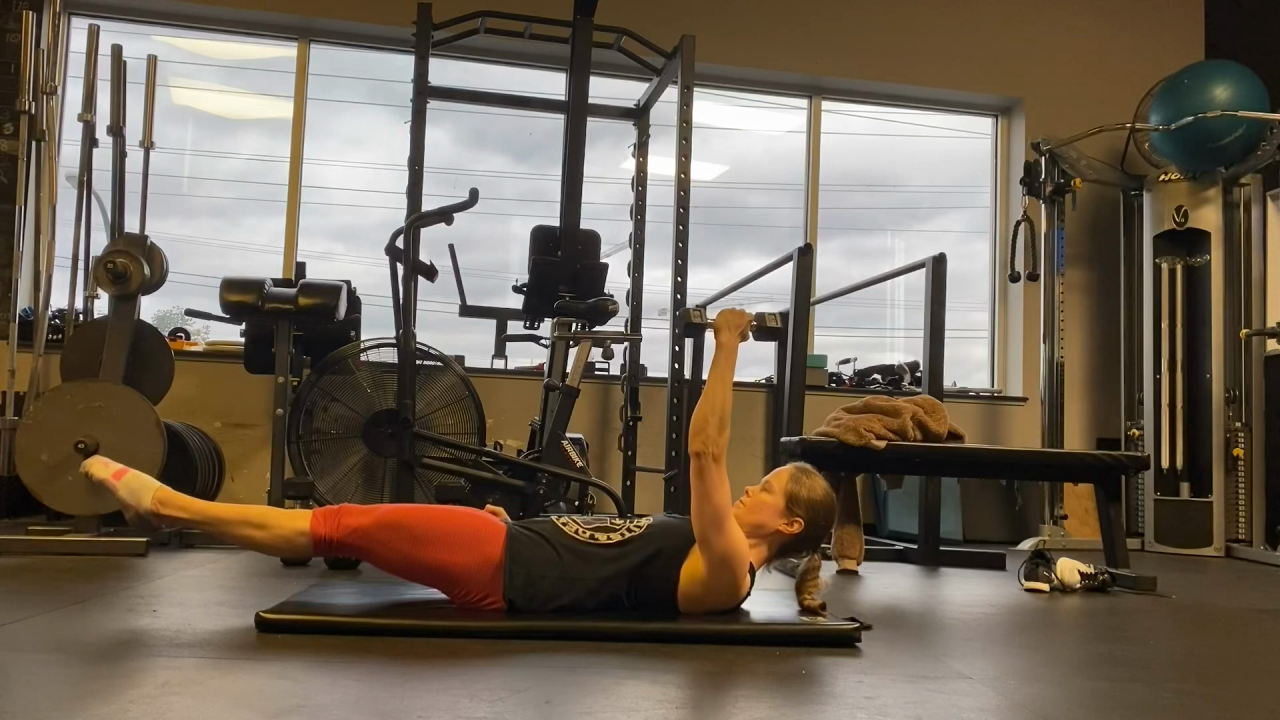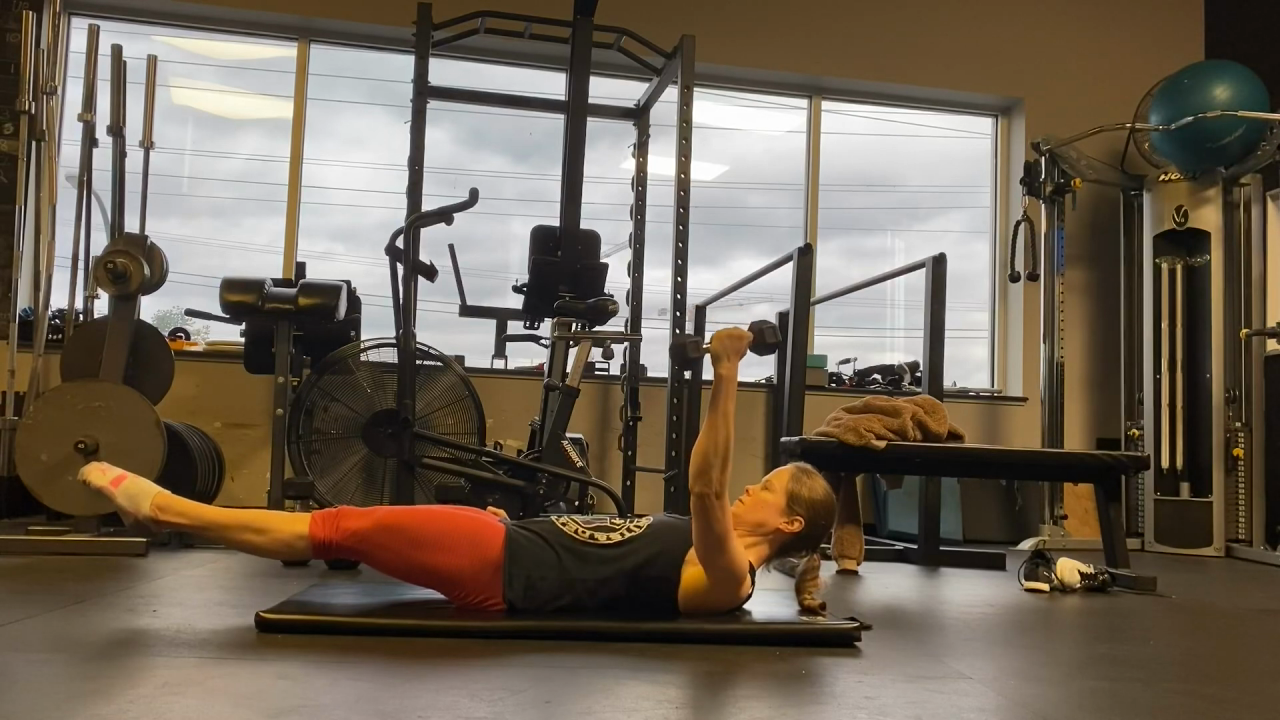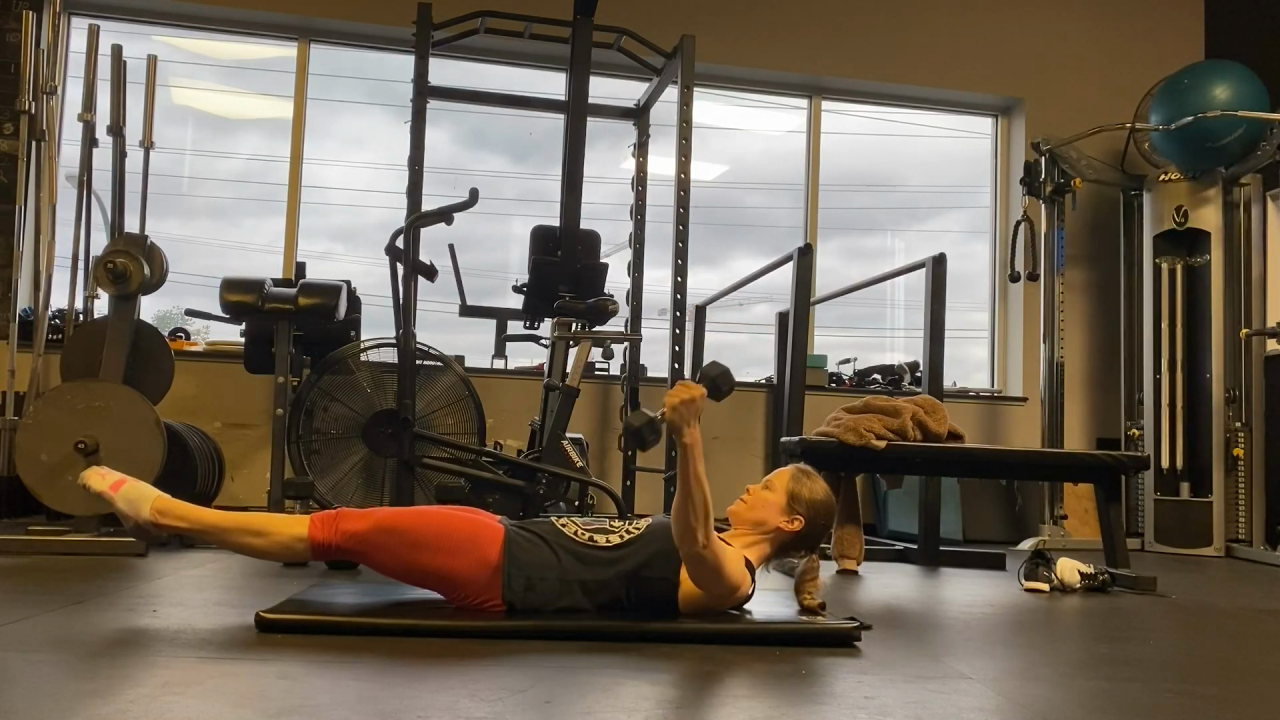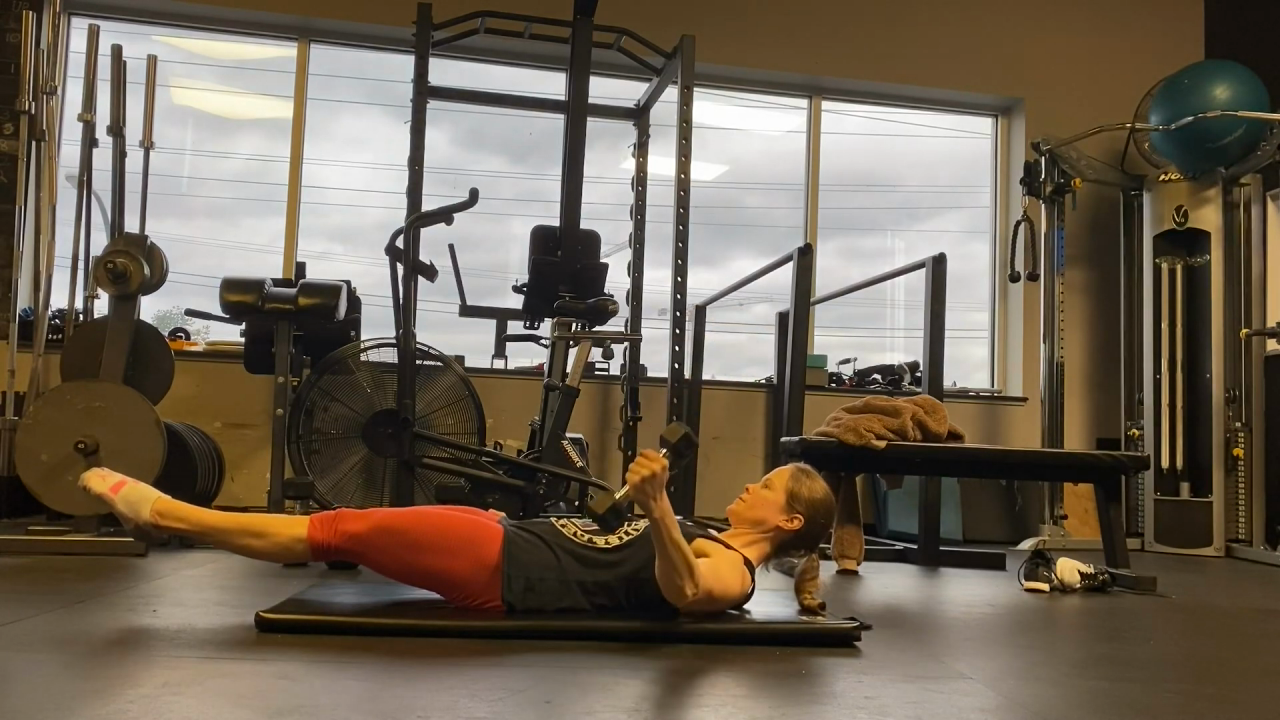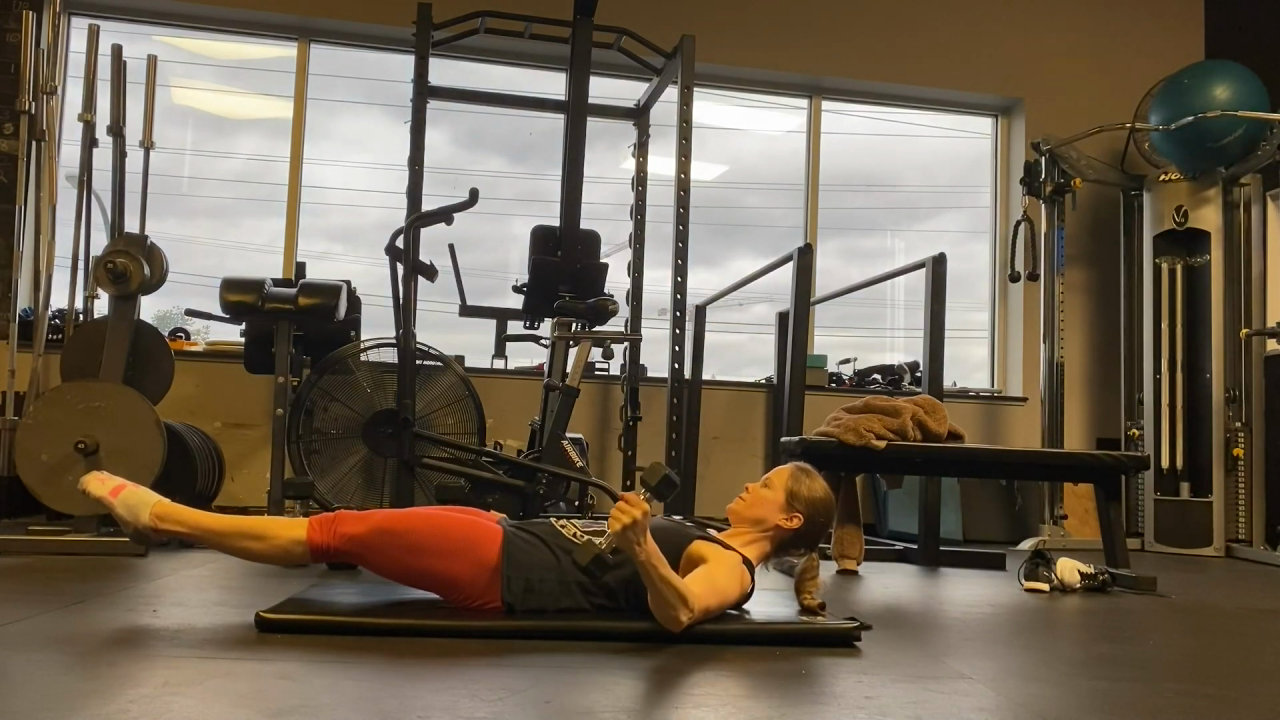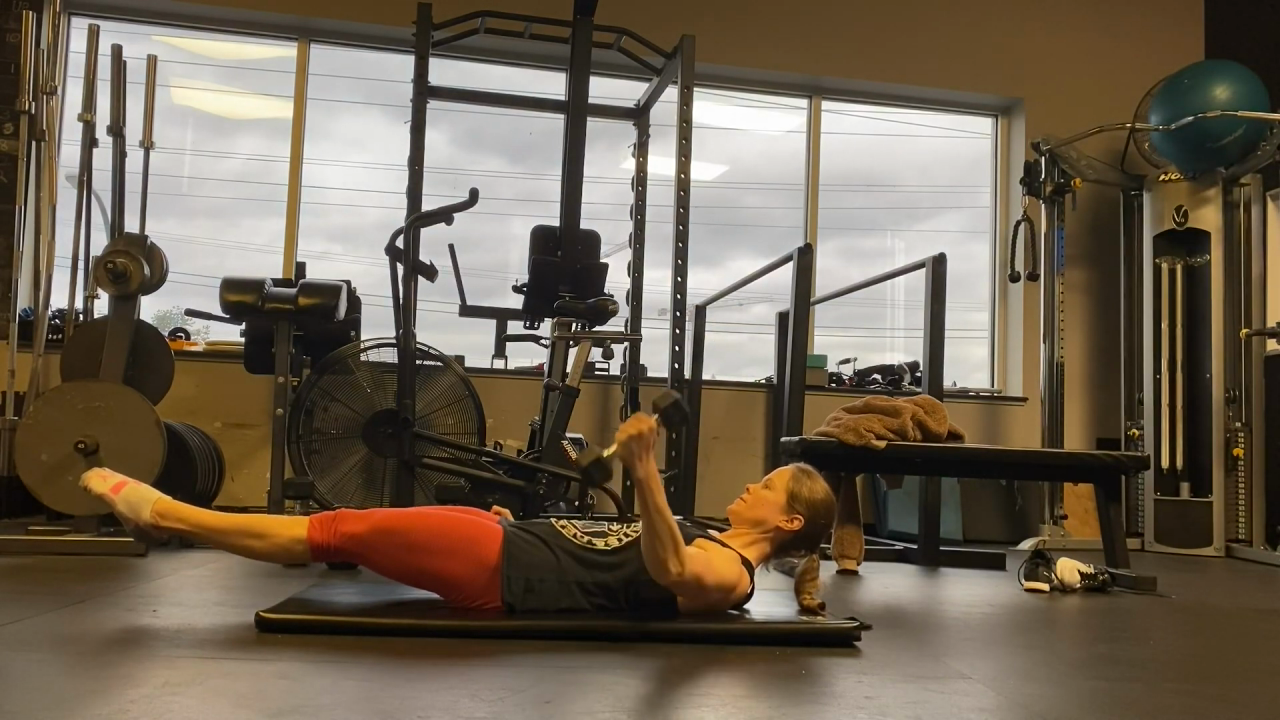
dt=0.5s
person 1, frame 1
left shoulder: (726, 573)
right shoulder: (708, 552)
left elbow: (705, 456)
left wrist: (726, 348)
right wrist: (518, 522)
left hip: (501, 572)
right hip: (513, 549)
left knee: (339, 526)
right knee: (341, 526)
left ankle: (166, 501)
right ankle: (165, 503)
person 1, frame 2
left shoulder: (726, 577)
right shoulder: (704, 553)
left elbow: (707, 487)
left wrist: (726, 377)
left hip: (502, 573)
right hip: (514, 544)
left knee: (338, 528)
right knee: (341, 527)
left ankle: (164, 508)
right ankle: (167, 510)
person 1, frame 3
left shoulder: (728, 577)
right shoulder: (722, 552)
left elbow: (691, 539)
left wrist: (689, 437)
left hip: (503, 571)
right hip: (511, 544)
left knee: (338, 531)
right knee: (340, 530)
left ankle: (163, 510)
right ankle: (164, 511)
person 1, frame 4
left shoulder: (731, 574)
right shoulder: (715, 545)
left elbow: (681, 588)
left wrist: (655, 504)
left hip: (504, 570)
right hip: (513, 540)
left knee: (340, 530)
right knee: (342, 530)
left ankle: (163, 511)
right ankle: (166, 513)
person 1, frame 5
left shoulder: (733, 572)
right shoulder: (711, 544)
left elbow: (677, 612)
left wrist: (640, 544)
right wrist: (544, 525)
left hip: (503, 571)
right hip: (509, 543)
left knee: (339, 532)
right knee: (340, 533)
left ankle: (162, 514)
right ankle: (163, 515)
person 1, frame 6
left shoulder: (729, 573)
right shoulder: (715, 544)
left elbow: (667, 570)
left wrist: (643, 470)
right wrist: (518, 521)
left hip: (503, 573)
right hip: (513, 541)
left knee: (338, 531)
right knee: (342, 531)
left ankle: (164, 512)
right ankle: (164, 511)
